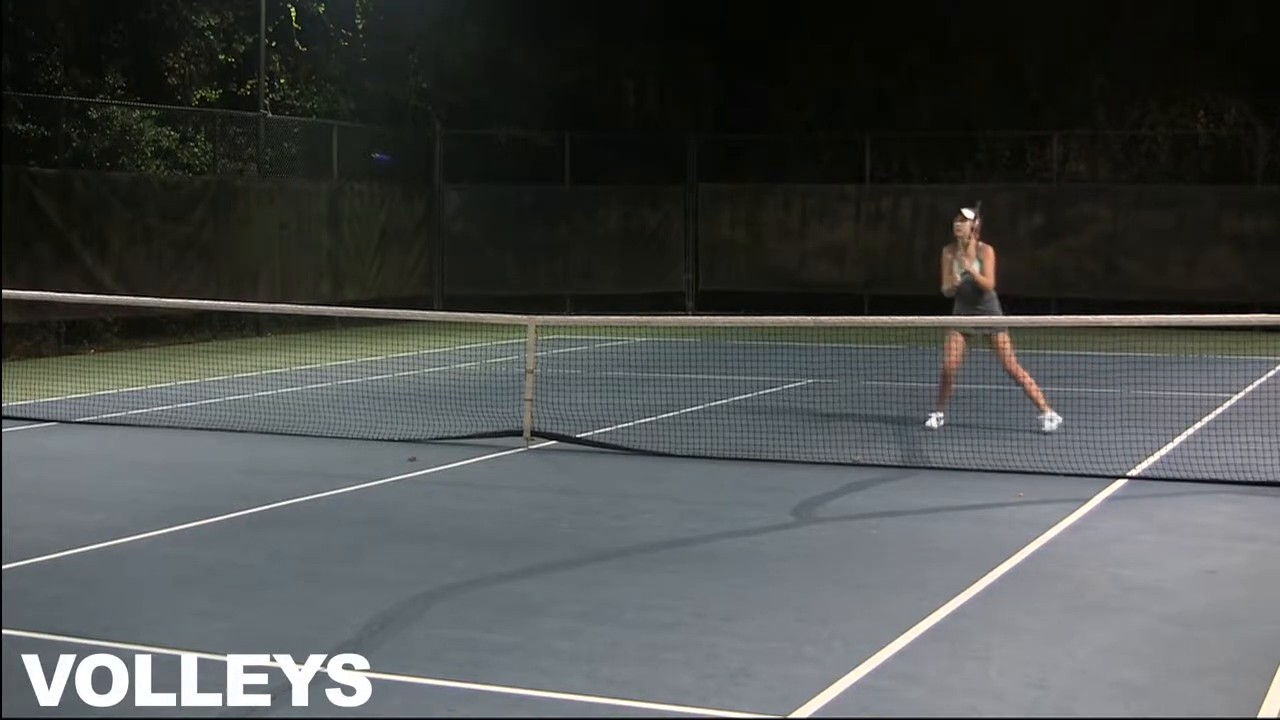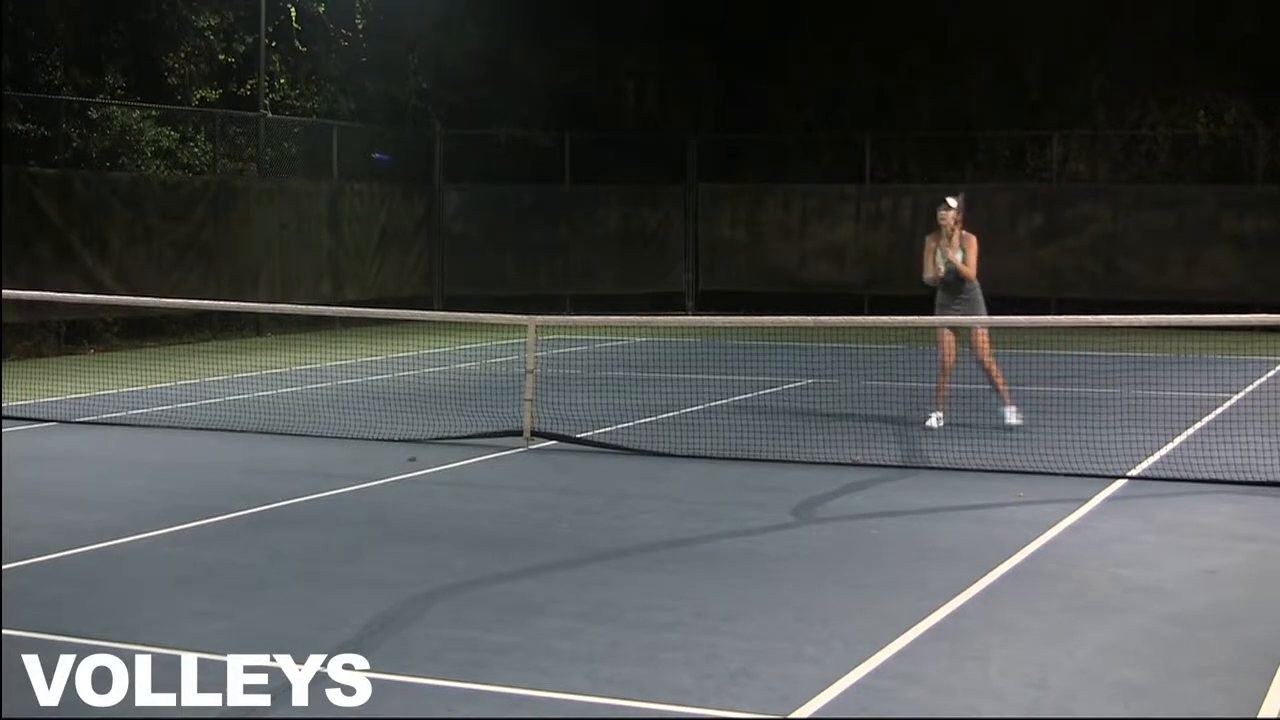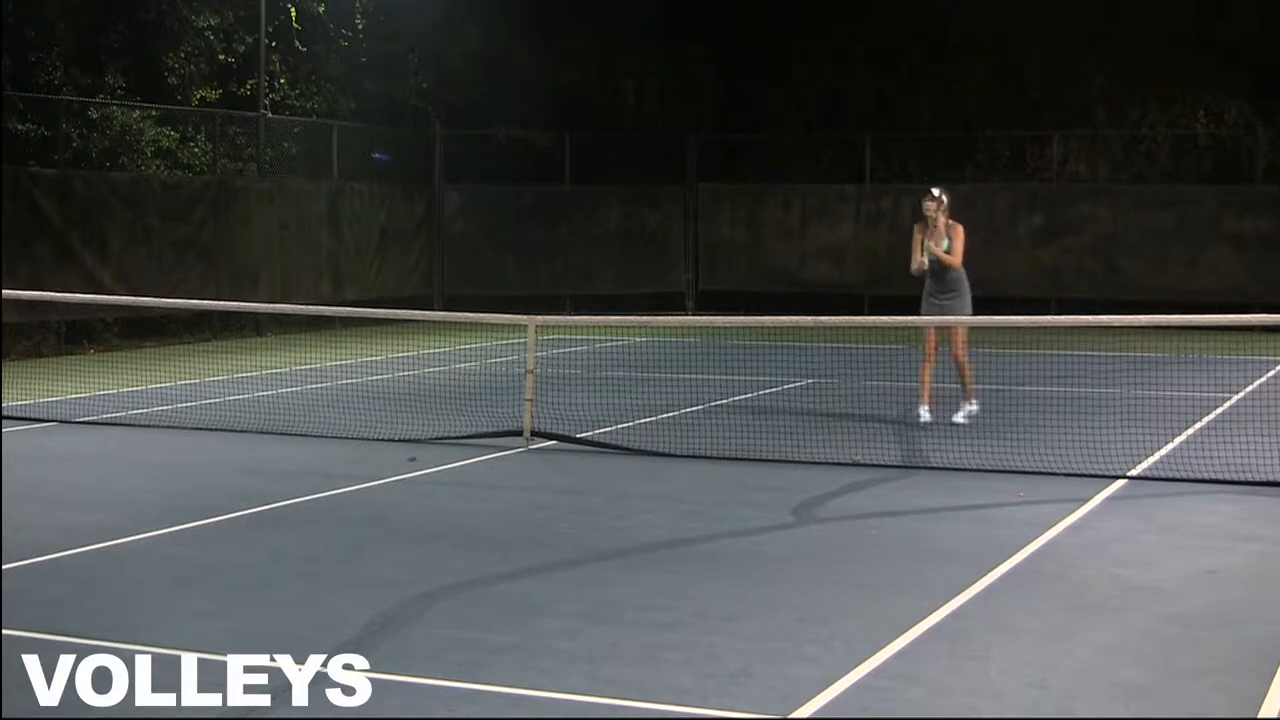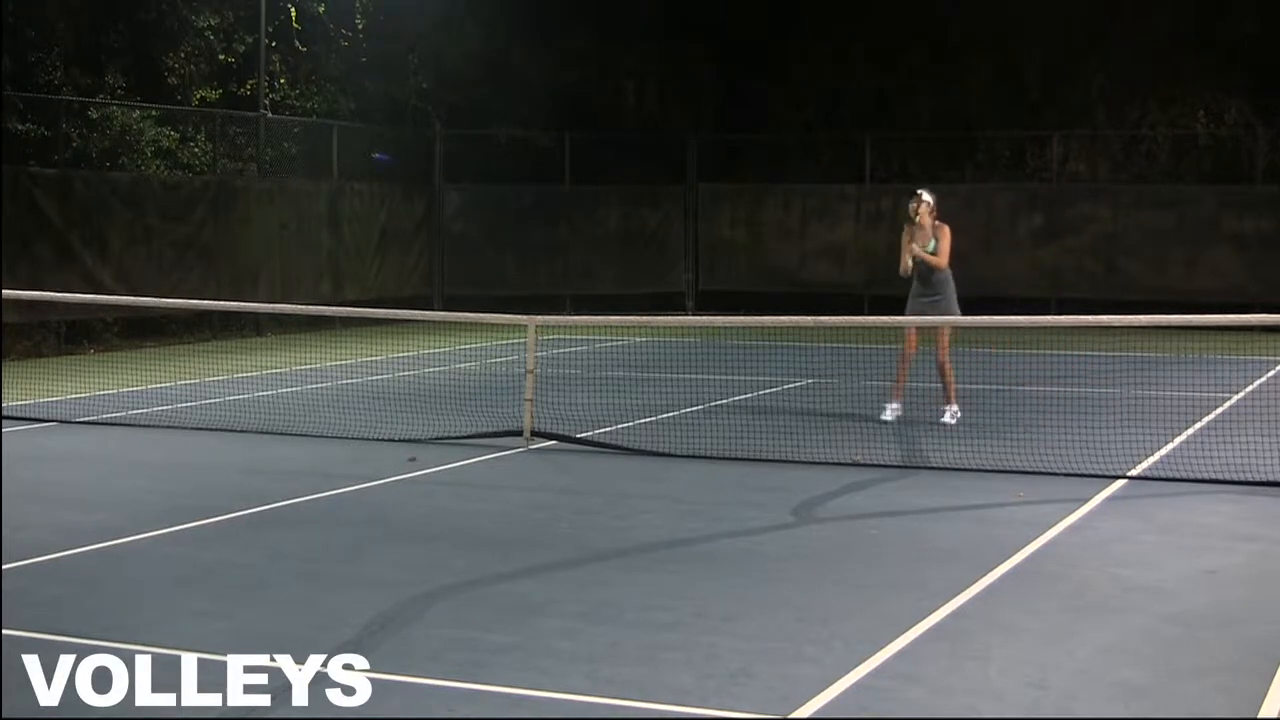
dt=0.1s
person 1, frame 1
left shoulder: (985, 250)
right shoulder: (948, 251)
left elbow: (989, 285)
right elbow: (946, 291)
left wrist: (971, 270)
right wrist: (953, 284)
left hip: (988, 313)
right hip: (963, 314)
left knee: (1012, 368)
right knee: (949, 366)
left ankle: (1048, 413)
right ankle: (939, 413)
person 1, frame 2
left shoulder: (969, 240)
right shoulder: (932, 240)
left elbow: (971, 274)
right elbow: (928, 279)
left wrist: (953, 260)
right wrist: (936, 274)
left hip: (971, 303)
right hip: (946, 303)
left knee: (985, 360)
right knee: (945, 361)
left ankle: (1008, 405)
right ankle: (938, 412)
person 1, frame 3
left shoulder: (956, 228)
right shoulder: (920, 229)
left elbow: (956, 263)
right elbow: (916, 270)
left wrist: (936, 250)
right wrist: (921, 264)
left hip: (957, 293)
right hip: (932, 294)
left knee: (959, 354)
right knee: (929, 354)
left ankle: (969, 401)
right ankle: (924, 406)
person 1, frame 4
left shoulder: (942, 230)
right shoulder: (908, 232)
left elbow: (942, 263)
right elbow: (904, 270)
left wrist: (920, 253)
right wrist: (906, 265)
left hip: (943, 295)
right hip: (918, 294)
left knee: (942, 357)
right knee: (907, 353)
left ankle: (951, 406)
right ankle: (895, 403)
